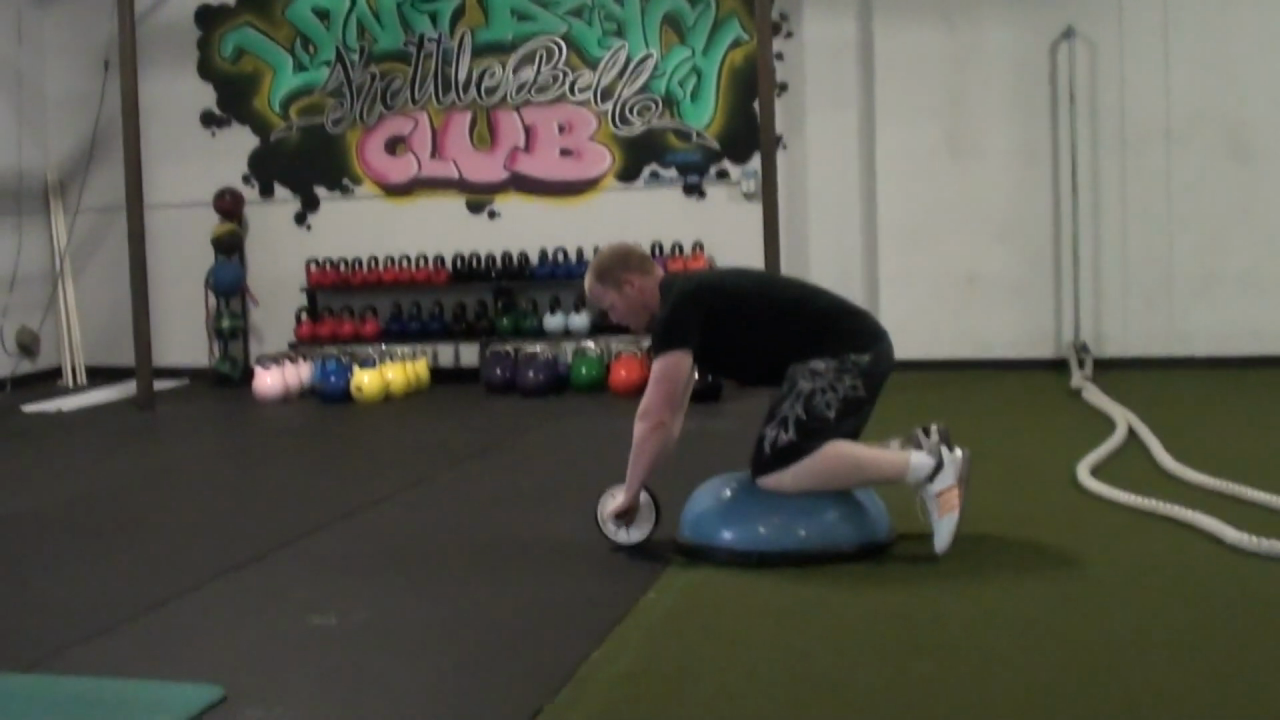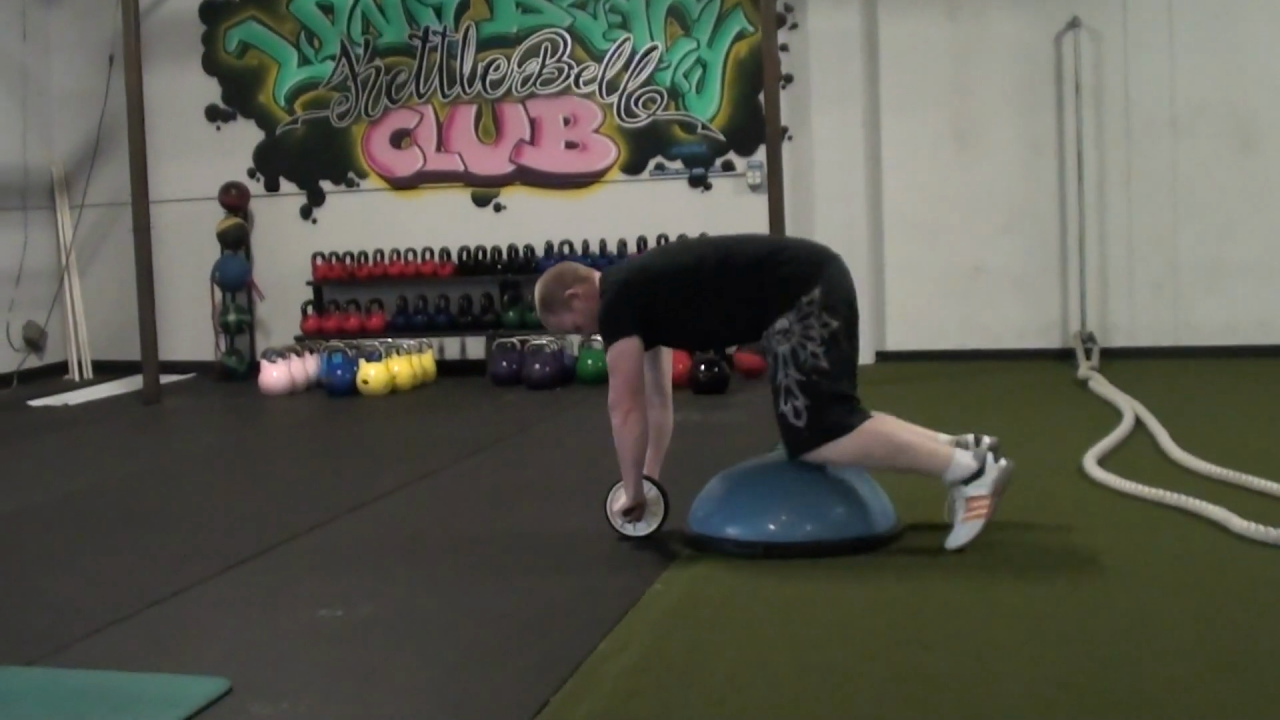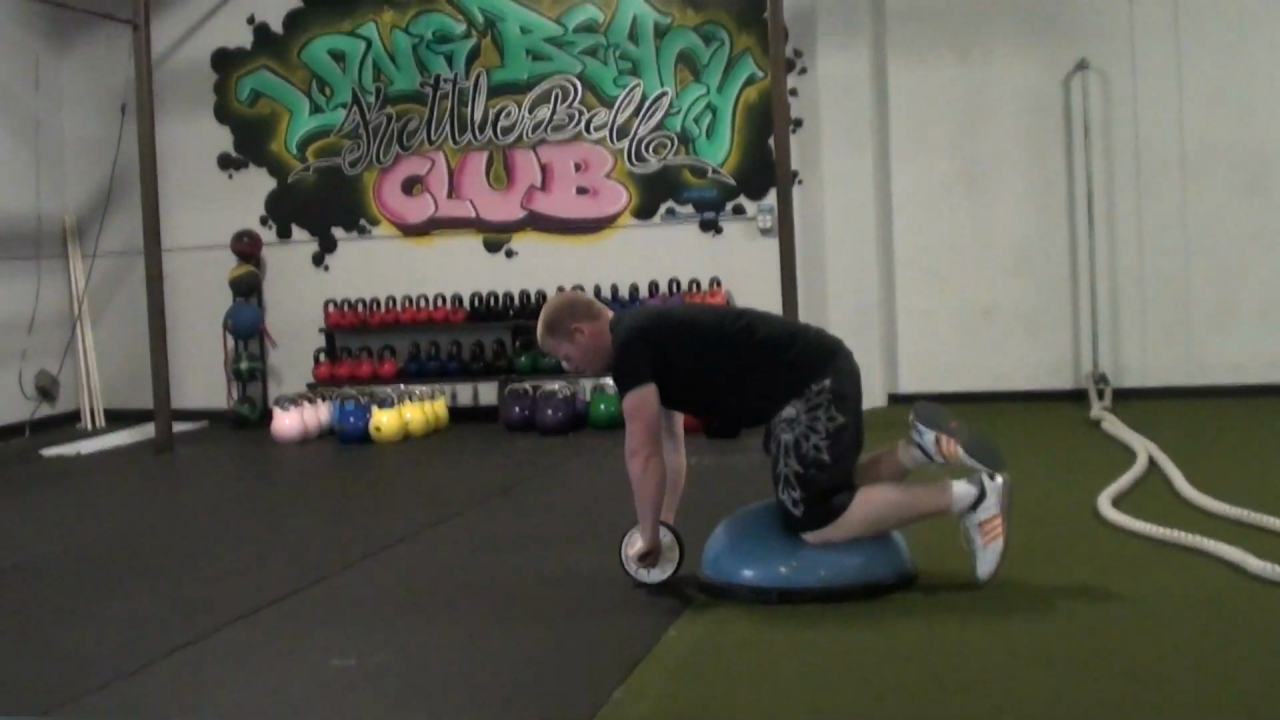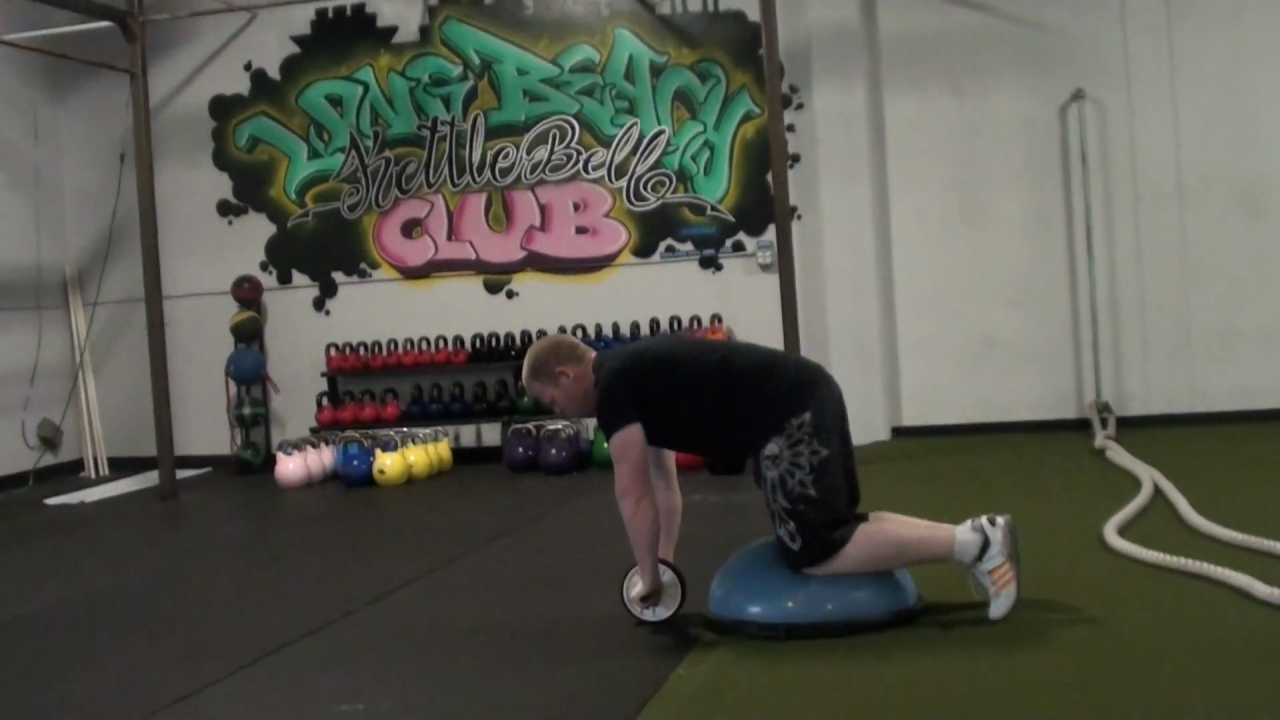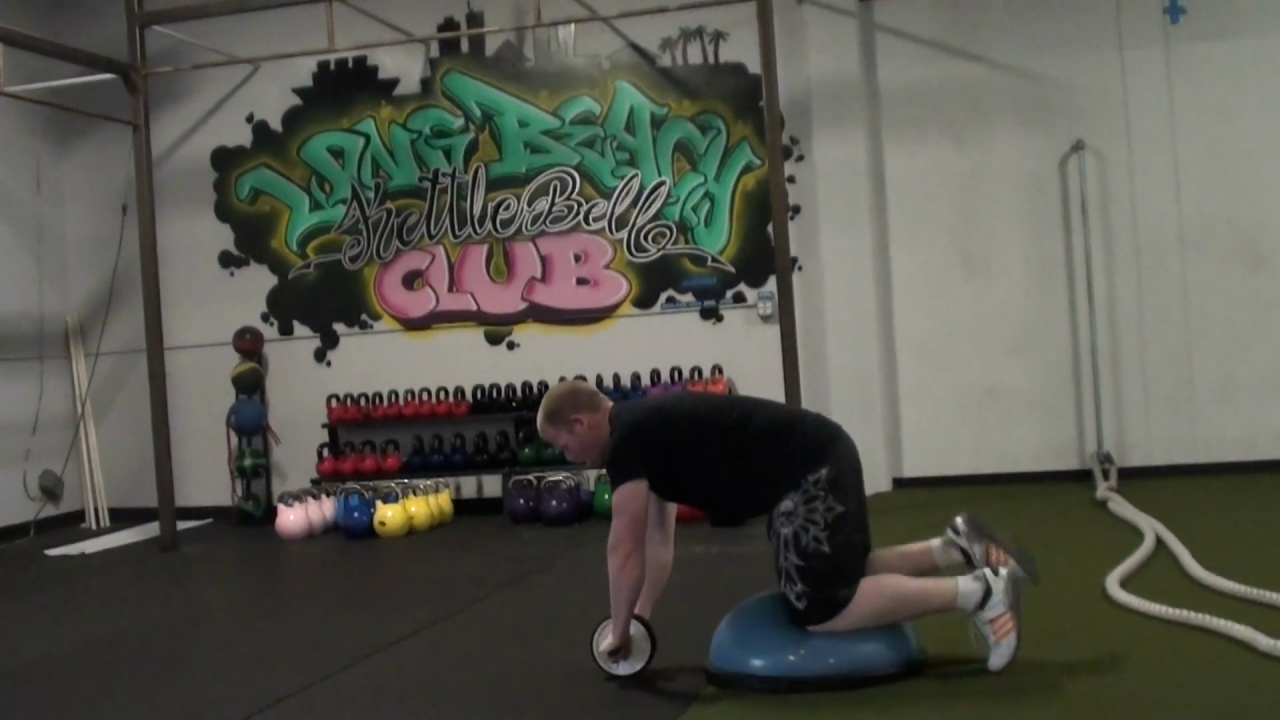
dt=1s
person 1, frame 1
left shoulder: (679, 307)
right shoulder: (684, 303)
left elbow: (655, 415)
right elbow: (671, 414)
left wrist: (629, 498)
right wrist: (638, 488)
left hip: (845, 353)
right hip: (856, 350)
left knee: (775, 470)
right knee: (806, 460)
left ankle: (926, 466)
right ankle: (918, 452)
person 1, frame 2
left shoulder: (617, 299)
right shoulder: (639, 291)
left elbow: (625, 406)
right elbow: (657, 396)
left wrist: (634, 492)
right wrist: (651, 477)
left hip: (802, 291)
right hip: (817, 281)
left knee: (816, 435)
right knee: (834, 421)
left ankle: (969, 468)
right ankle: (965, 448)
person 1, frame 3
left shoulder: (629, 344)
right shoulder: (647, 335)
left elbow: (642, 452)
right elbow: (669, 443)
left wrist: (649, 537)
right wrist: (666, 524)
left hip: (809, 382)
right hip: (818, 373)
left knee: (815, 521)
right knee: (823, 497)
left ankle: (971, 495)
right ankle: (920, 446)
person 1, frame 4
left shoulder: (612, 385)
right shoulder: (635, 375)
left elbow: (634, 494)
right elbow: (661, 479)
left wrist: (650, 577)
right wrist: (665, 562)
left hip: (791, 415)
right hip: (808, 397)
left knee: (814, 549)
right knee: (836, 524)
left ankle: (973, 544)
right ankle: (974, 533)
person 1, frame 5
left shoulder: (626, 440)
right shoulder: (648, 428)
left elbow: (624, 550)
right elbow: (658, 537)
left wrist: (619, 632)
right wrist: (641, 616)
left hip: (807, 473)
right hip: (821, 458)
left knee: (820, 607)
right knee: (843, 576)
left ankle: (975, 592)
right ankle: (959, 548)
